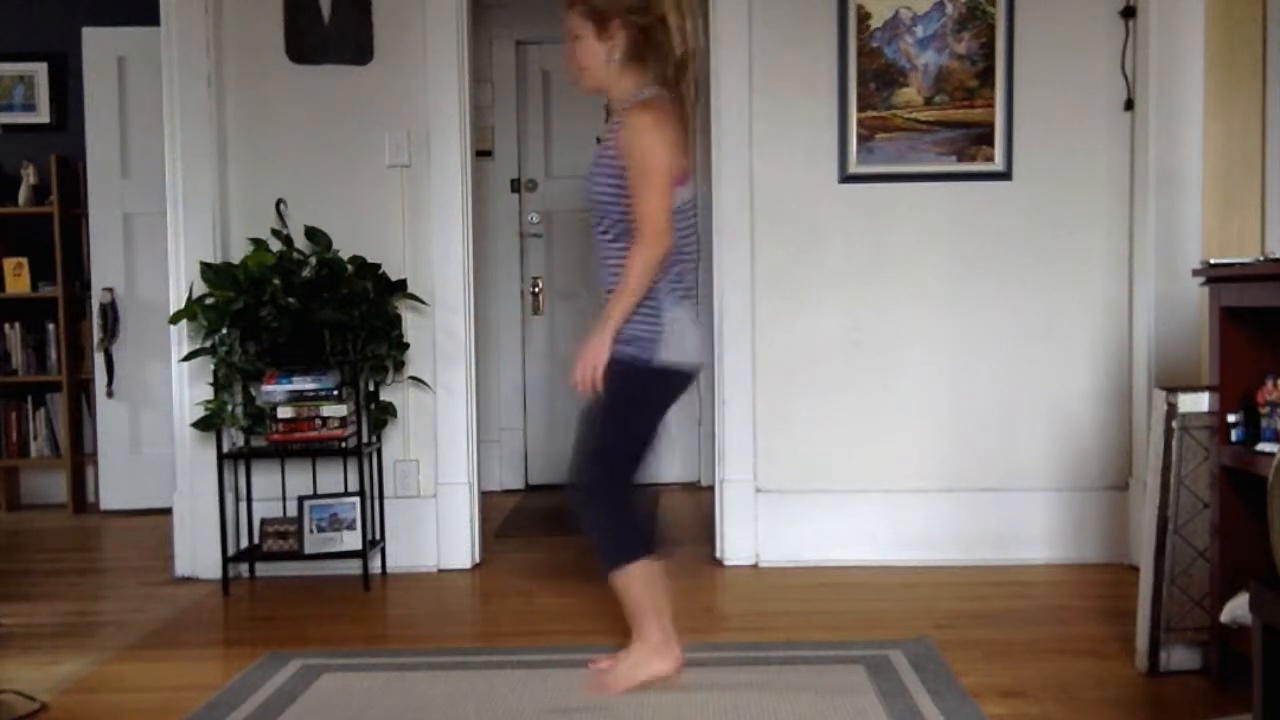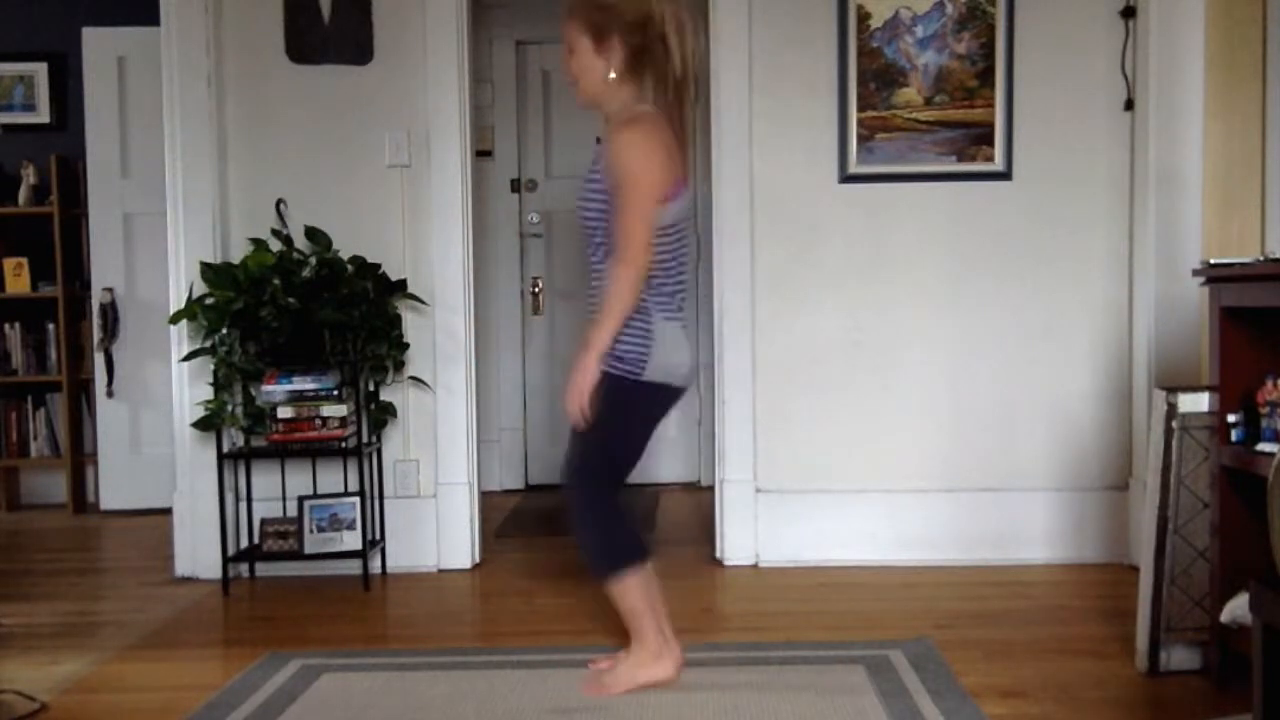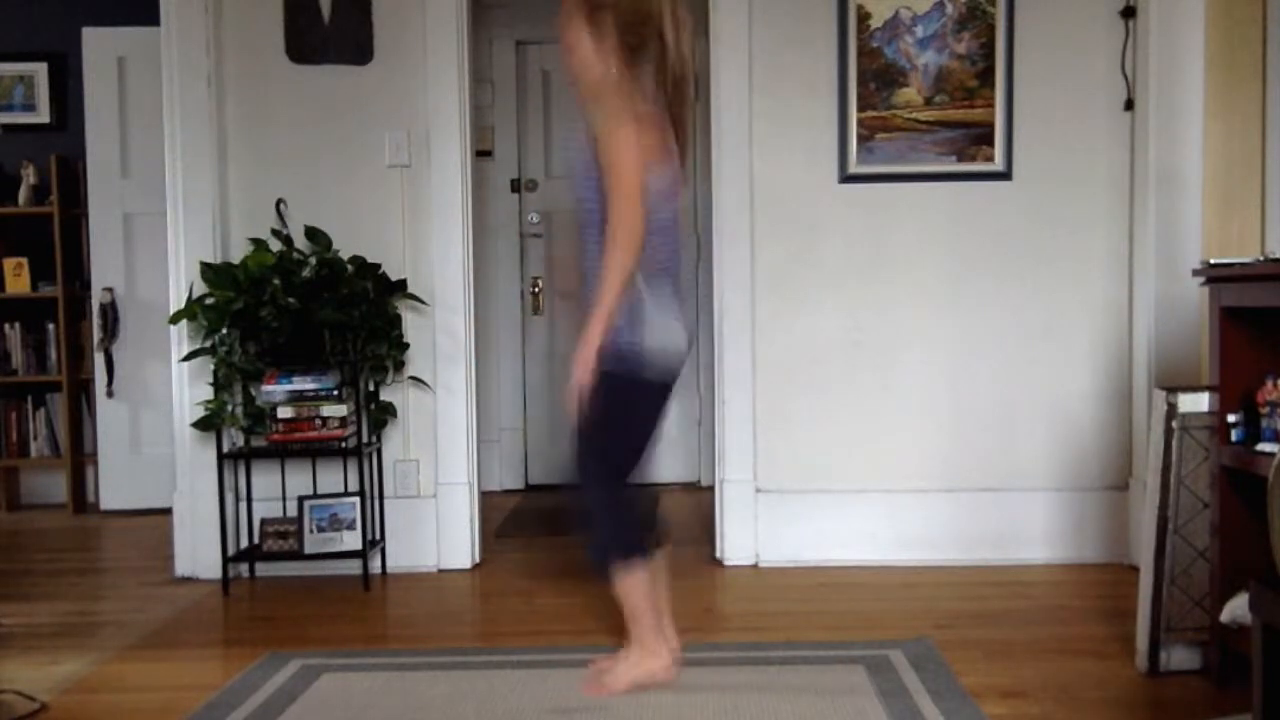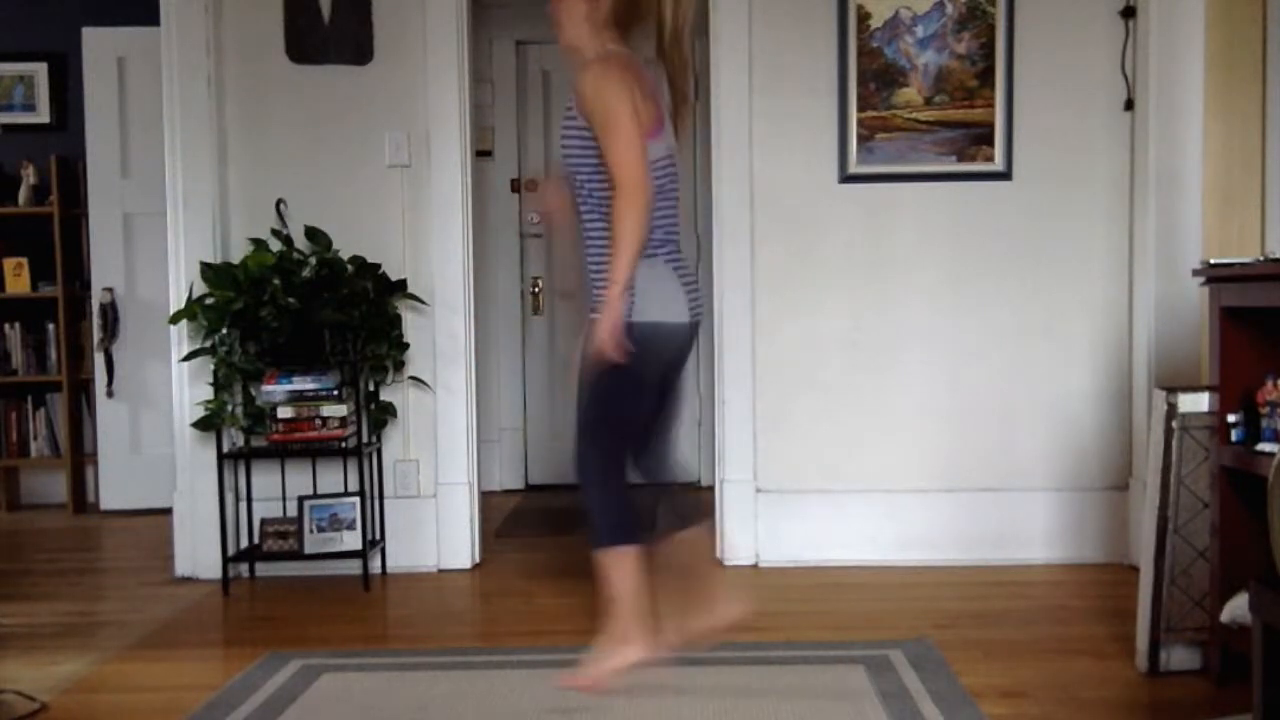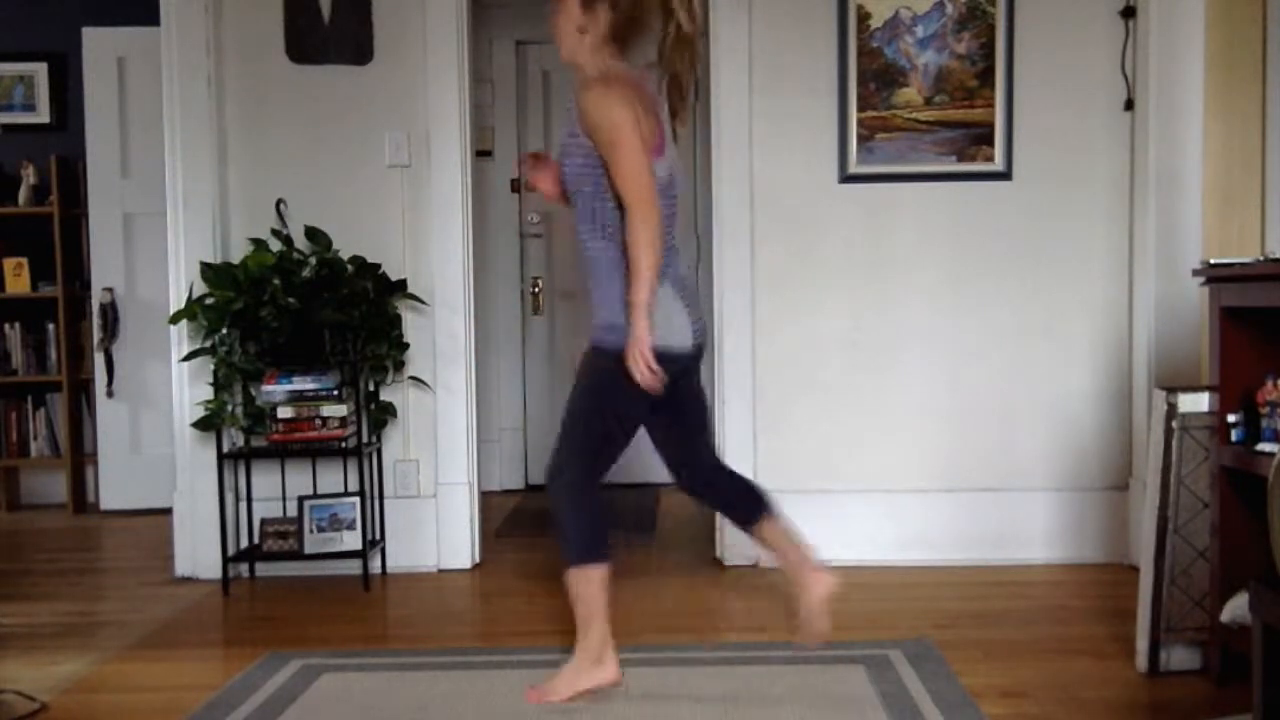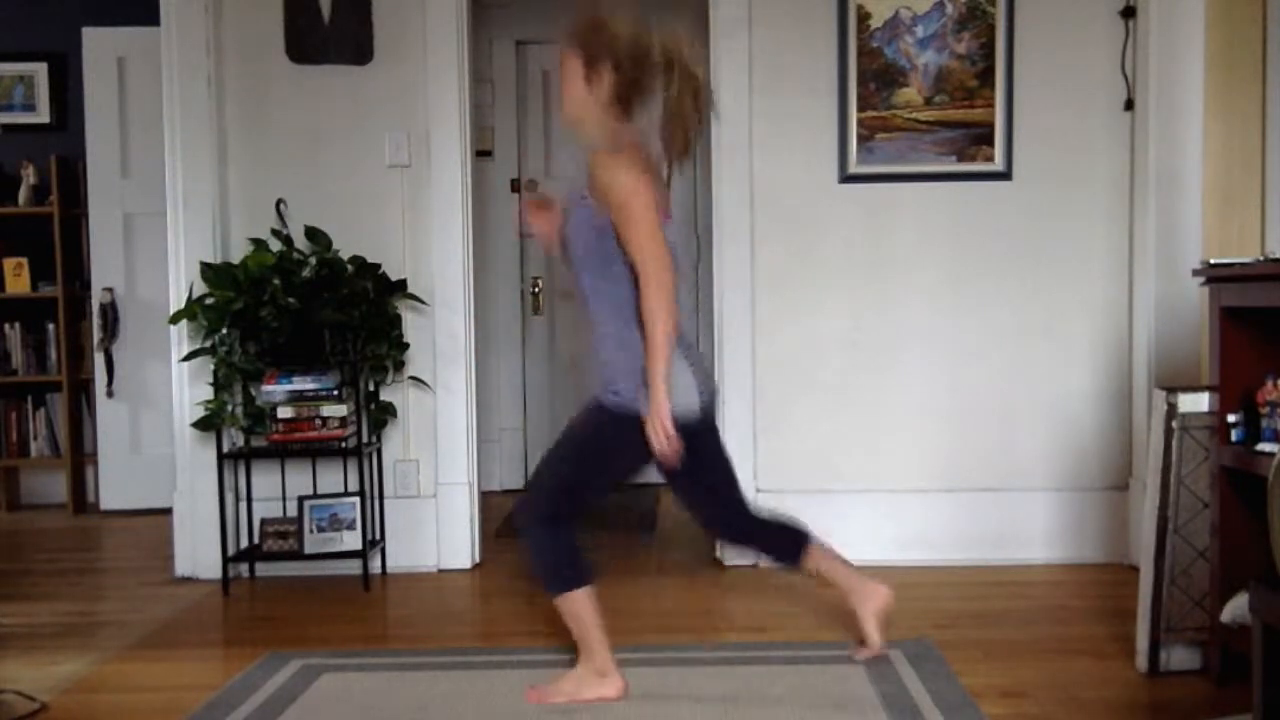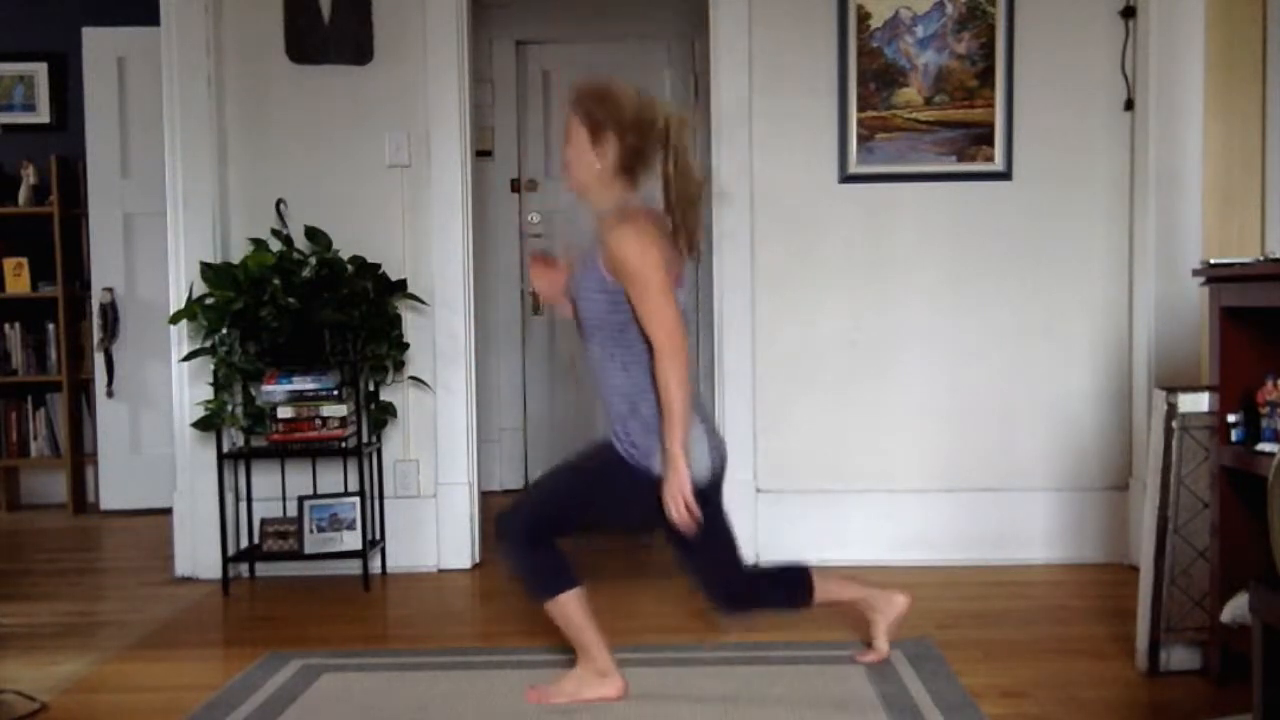
dt=0.1s
person 1, frame 1
left shoulder: (642, 120)
right shoulder: (643, 117)
left elbow: (653, 240)
left wrist: (602, 335)
left hip: (650, 340)
right hip: (649, 338)
left knee: (595, 482)
right knee: (607, 484)
left ankle: (656, 645)
right ankle: (655, 637)
person 1, frame 2
left shoulder: (633, 135)
right shoulder: (644, 129)
left elbow: (634, 257)
left wrist: (591, 355)
left hip: (640, 353)
right hip: (644, 350)
left knee: (586, 491)
right knee: (596, 492)
left ankle: (654, 651)
right ankle: (653, 641)
person 1, frame 3
left shoulder: (617, 109)
right shoulder: (641, 105)
left elbow: (626, 230)
left wrist: (592, 333)
left hip: (635, 334)
right hip: (650, 329)
left knee: (599, 483)
right knee: (610, 478)
left ankle: (652, 647)
right ankle: (653, 634)
person 1, frame 4
left shoulder: (601, 75)
right shoulder: (634, 76)
left elbow: (632, 193)
left wrist: (612, 300)
right wrist: (572, 199)
left hip: (640, 305)
right hip: (664, 304)
left knee: (599, 464)
right knee: (648, 456)
left ankle: (627, 632)
right ankle: (710, 597)
person 1, frame 5
left shoulder: (603, 94)
right shoulder: (637, 93)
left elbow: (644, 211)
left wrist: (638, 325)
right wrist: (560, 190)
left hip: (639, 326)
right hip: (671, 322)
left knee: (571, 478)
right knee: (697, 469)
left ankle: (595, 653)
right ankle: (808, 573)
person 1, frame 6
left shoulder: (612, 163)
right shoulder: (620, 155)
left elbow: (657, 278)
left wrist: (655, 394)
right wrist: (558, 236)
left hip: (642, 395)
right hip: (672, 388)
left knee: (540, 511)
right knee: (728, 518)
left ankle: (597, 670)
right ankle: (858, 590)
person 1, frame 7
left shoulder: (626, 236)
right shoulder: (619, 234)
left elbow: (671, 351)
left wrist: (673, 464)
right wrist: (561, 295)
left hip: (655, 455)
right hip: (655, 450)
left knee: (520, 527)
right knee: (733, 584)
left ankle: (596, 671)
right ankle: (875, 600)
